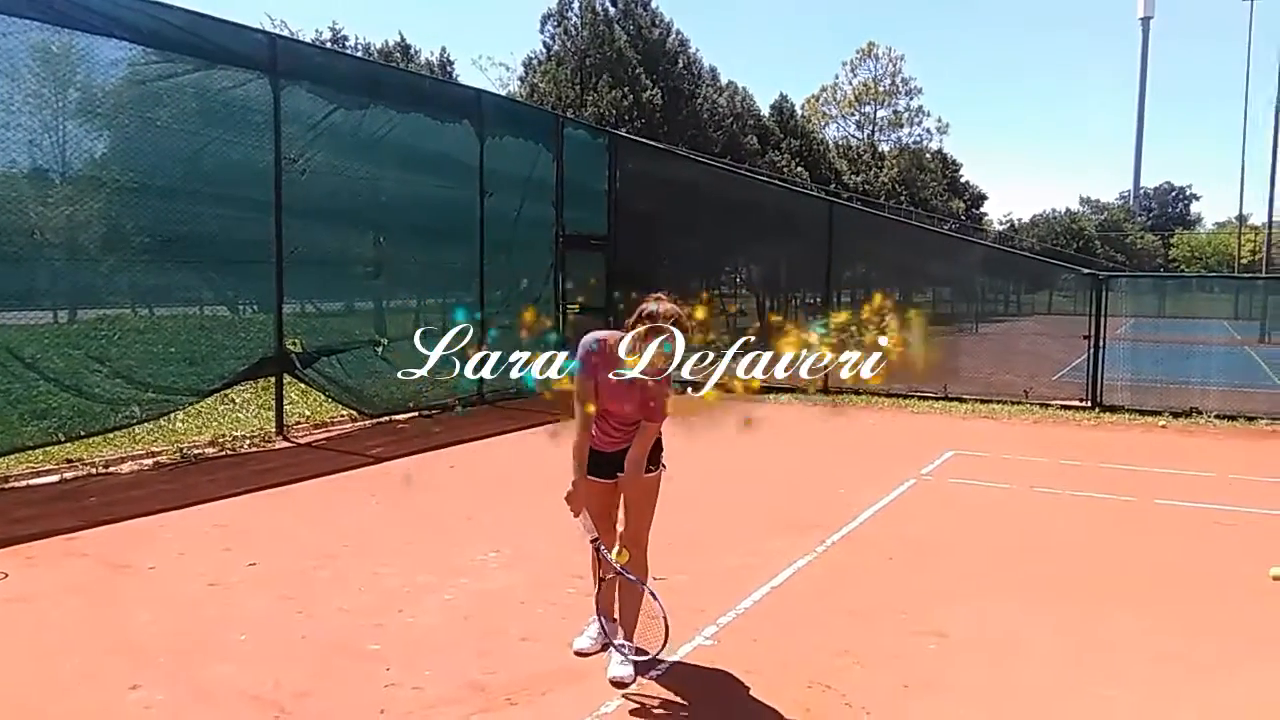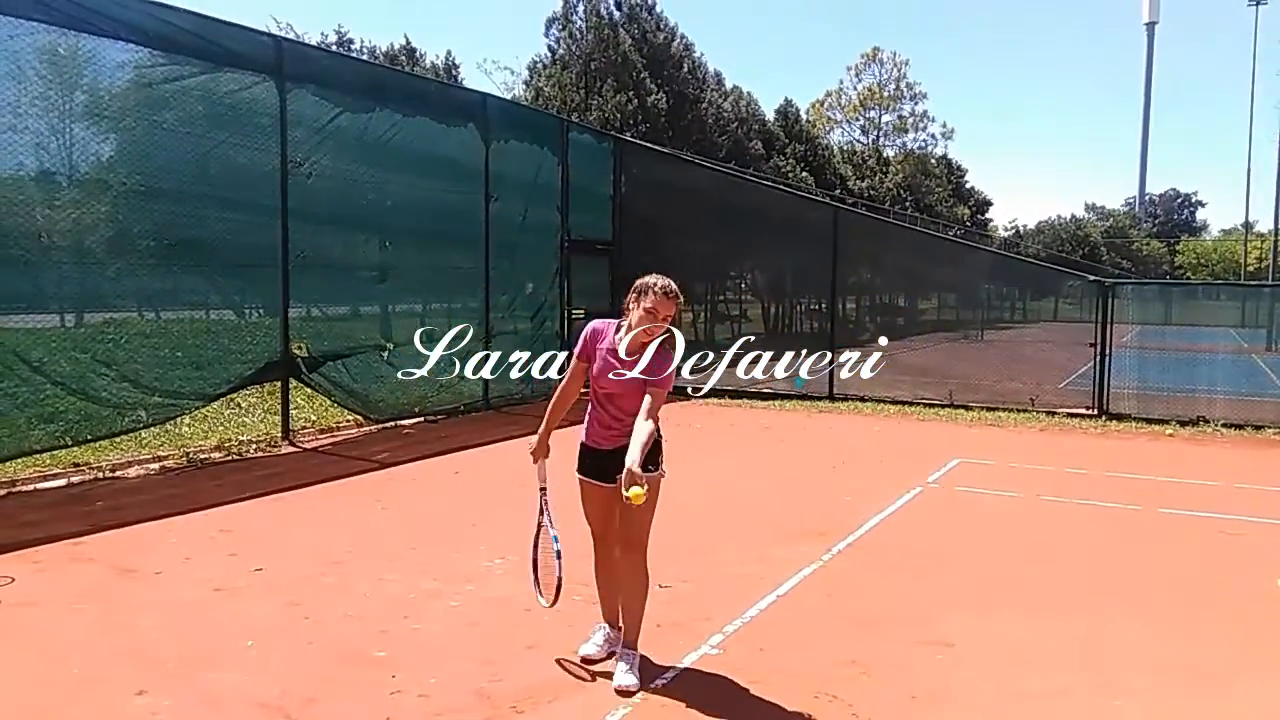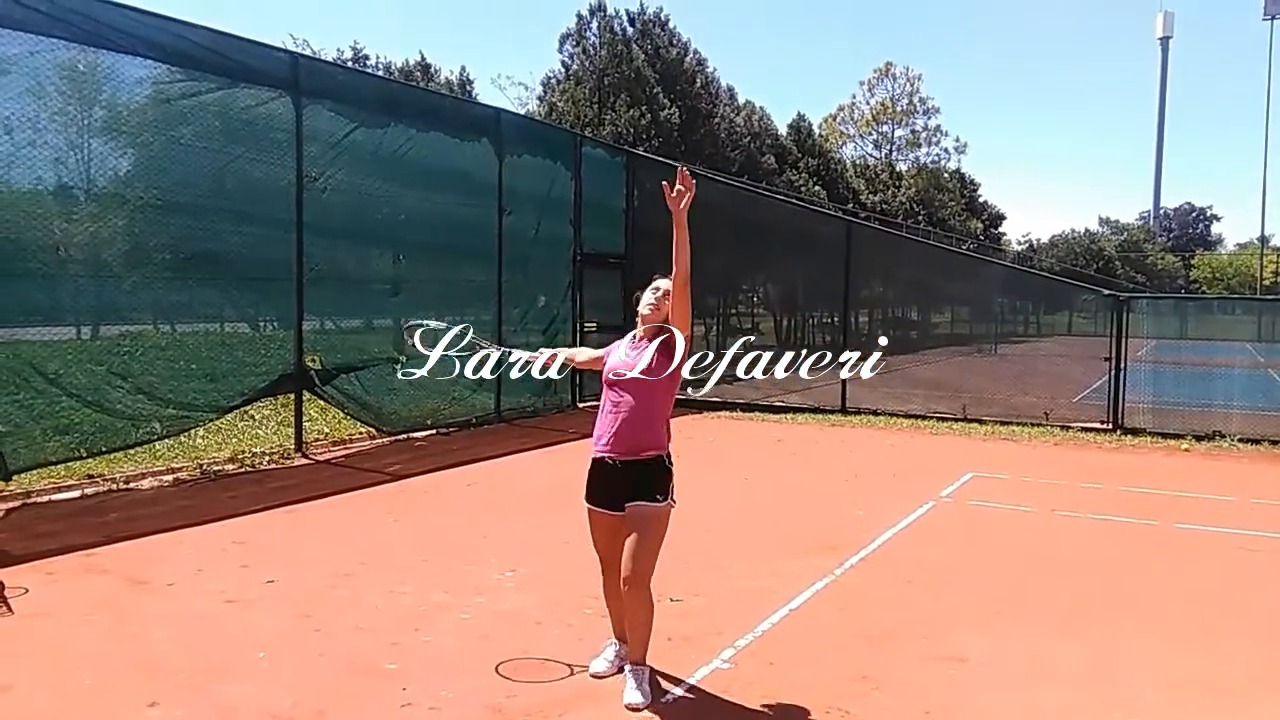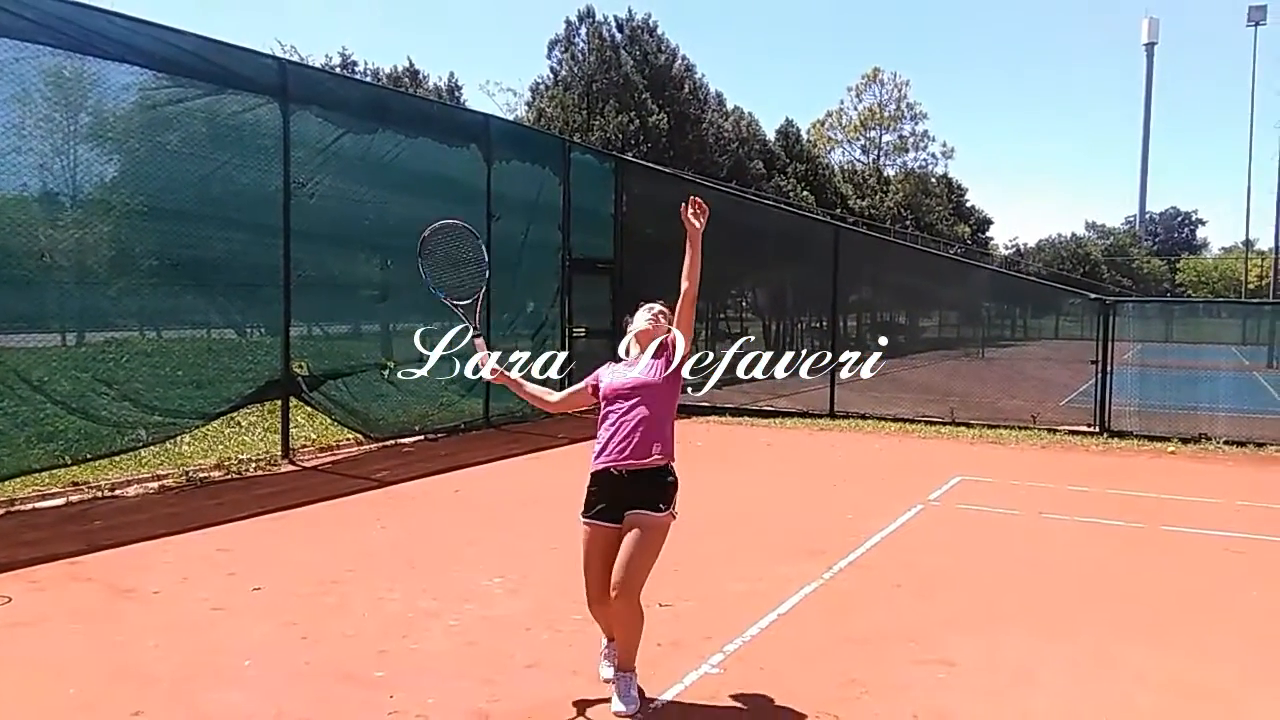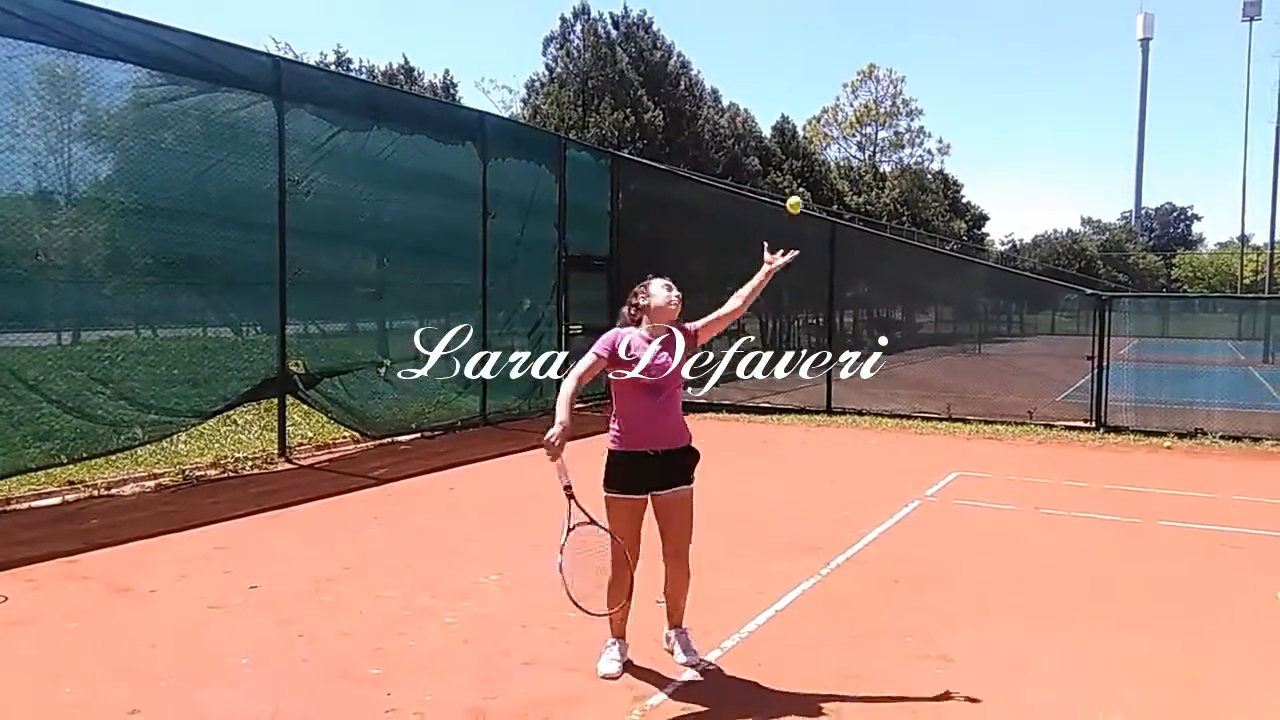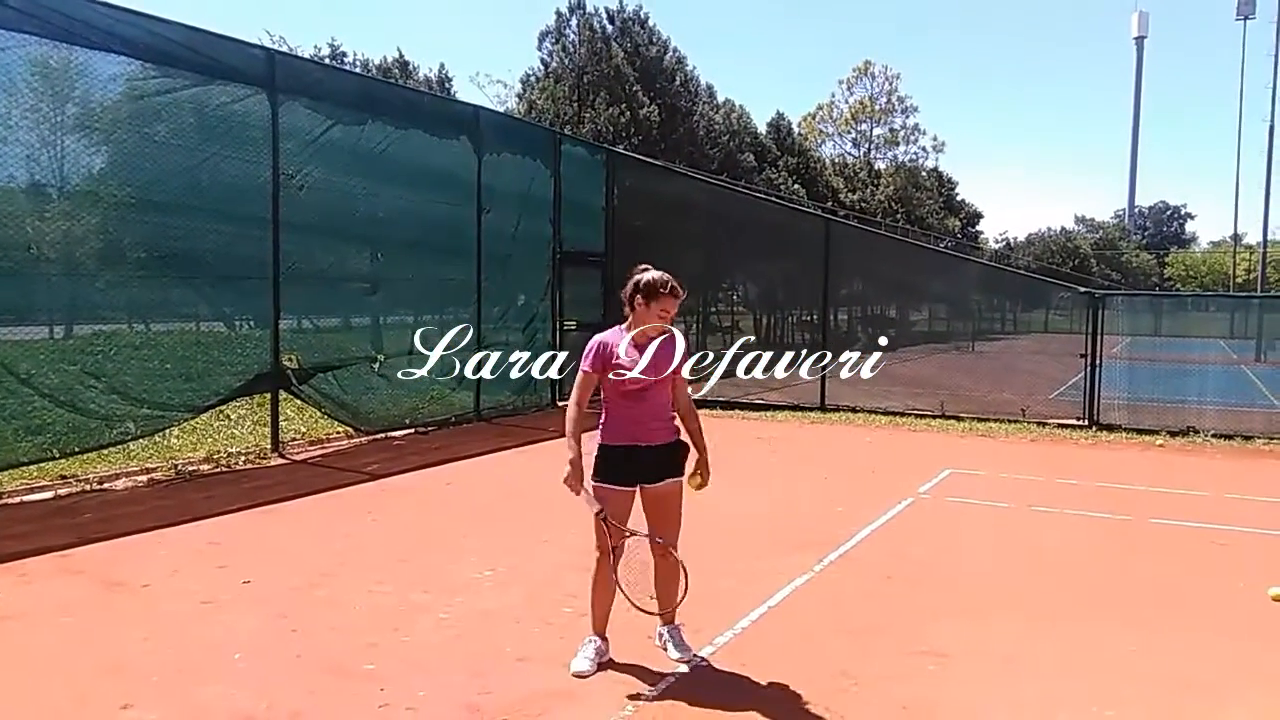
dt=0.5s
person 1, frame 1
left shoulder: (660, 383)
right shoulder: (594, 346)
left elbow: (638, 455)
right elbow: (584, 416)
left wrist: (628, 519)
right wrist: (578, 479)
left hip: (638, 455)
right hip: (596, 451)
left knee: (632, 544)
right knee: (602, 540)
left ankle: (625, 643)
right ankle: (604, 620)
person 1, frame 2
left shoulder: (663, 358)
right shoulder: (595, 333)
left elbow: (646, 418)
right elbow: (569, 388)
left wrist: (633, 463)
right wrist: (544, 435)
left hip: (637, 455)
right hip: (593, 451)
left knee: (631, 548)
right knee: (603, 544)
left ankle: (628, 650)
right ankle: (609, 628)
person 1, frame 3
left shoulder: (672, 346)
right shoulder: (619, 349)
left elbow: (681, 280)
right elbow: (587, 358)
left wrist: (678, 217)
right wrist: (554, 352)
left hip: (648, 473)
right hip: (603, 471)
left knee: (634, 580)
right knee: (611, 577)
left ankle: (638, 666)
right ankle: (620, 642)
person 1, frame 4
left shoulder: (670, 358)
right shoulder: (607, 372)
left elbow: (688, 296)
right elbow: (555, 401)
left wrist: (694, 238)
right wrist: (509, 379)
left hip: (651, 485)
right hip: (604, 485)
left knee: (623, 591)
right knee: (597, 597)
left ankle: (625, 674)
right ankle: (613, 643)
person 1, frame 5
left shoulder: (679, 337)
right shoulder: (617, 340)
left elbow: (729, 312)
right elbow: (572, 382)
left wrist: (767, 272)
right wrist: (560, 425)
left hip: (673, 460)
right hip: (626, 461)
left knee: (677, 558)
right knee: (624, 561)
left ankle: (676, 630)
right ankle: (616, 642)
person 1, frame 6
left shoulder: (671, 346)
right shoulder: (604, 344)
left elbow: (683, 403)
right elbow: (577, 405)
left wrist: (701, 451)
right wrist: (573, 459)
left hip: (663, 453)
right hip: (615, 455)
left knee: (666, 551)
right knee: (607, 553)
left ankle: (669, 628)
right ankle: (597, 639)
